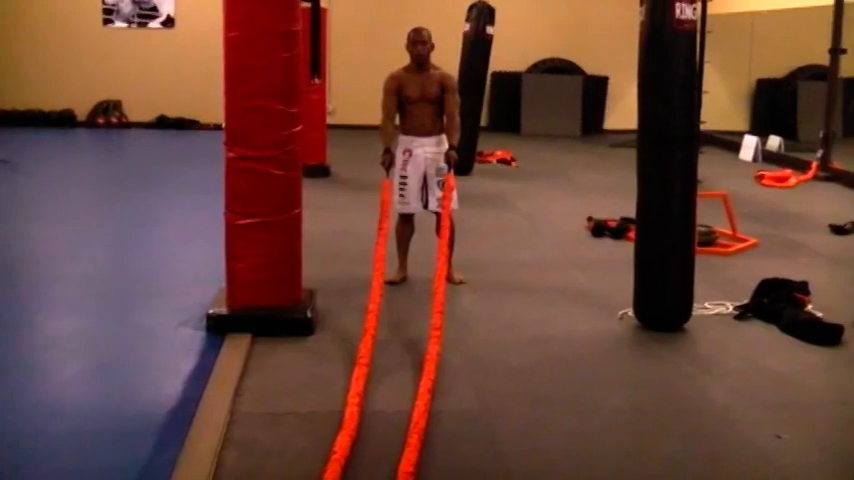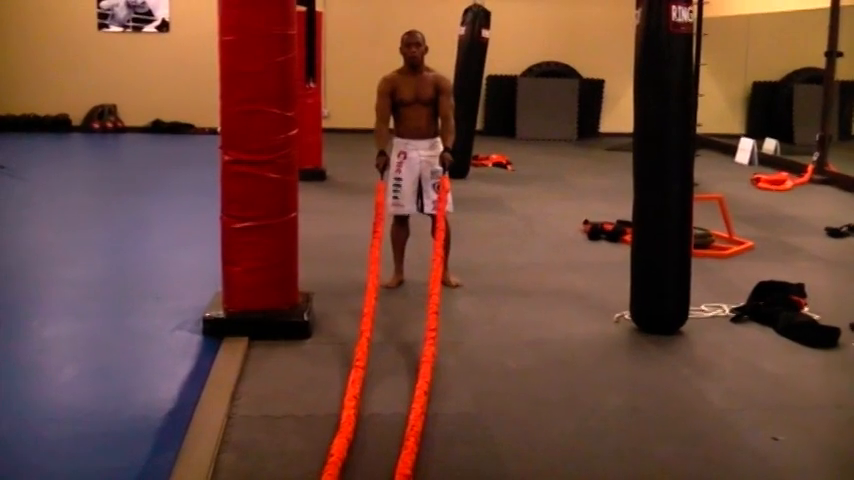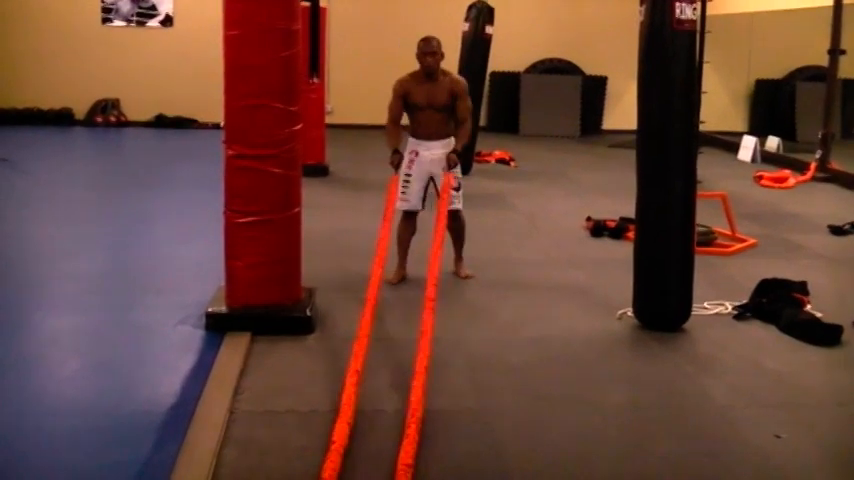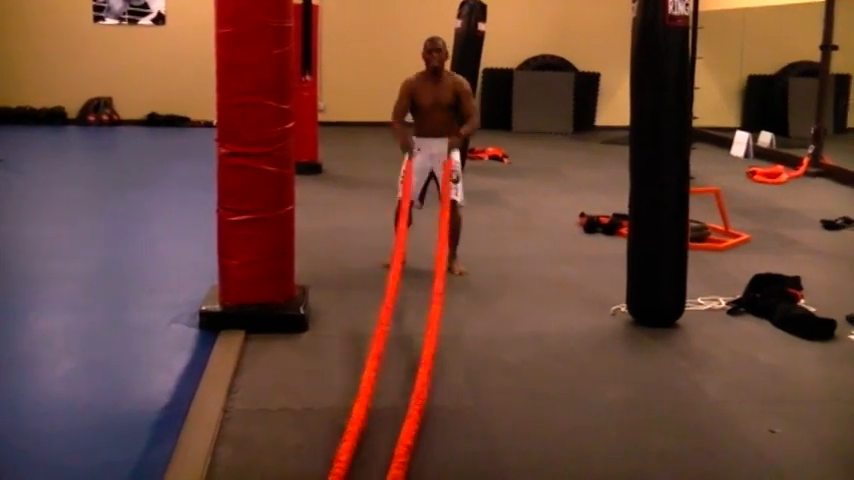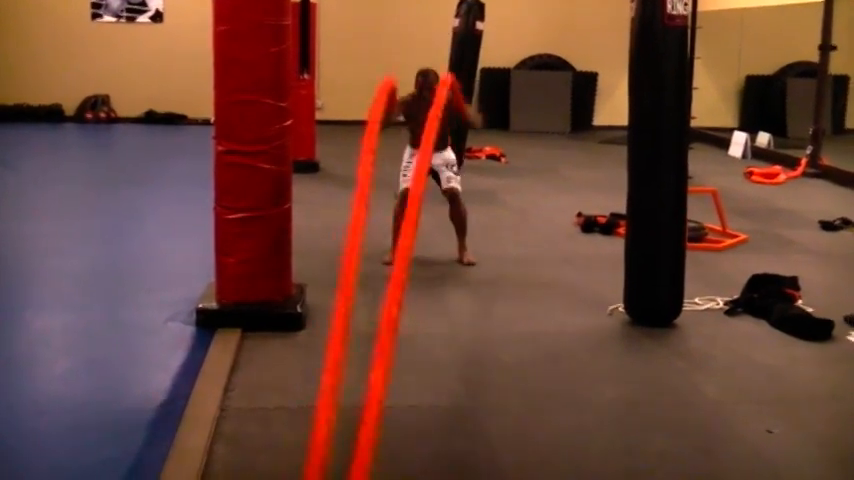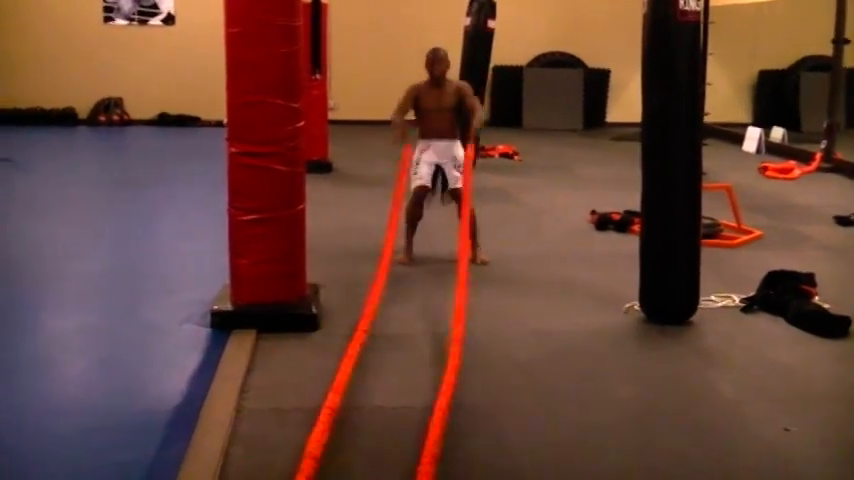
dt=0.4s
person 1, frame 1
left shoulder: (445, 79)
right shoulder: (395, 80)
left elbow: (452, 116)
right elbow: (388, 118)
left wrist: (452, 147)
right wrist: (387, 149)
left hip: (438, 146)
right hip: (408, 147)
left knee: (444, 210)
right knee: (405, 212)
left ankle: (448, 266)
right ankle: (402, 267)
person 1, frame 2
left shoulder: (440, 81)
right shoulder: (389, 82)
left elbow: (447, 118)
right elbow: (382, 121)
left wrist: (447, 148)
right wrist: (381, 151)
left hip: (432, 149)
right hip: (402, 149)
left knee: (439, 213)
right knee: (400, 214)
left ankle: (444, 270)
right ankle: (398, 271)
person 1, frame 3
left shoulder: (456, 84)
right shoulder: (404, 85)
left elbow: (465, 121)
right elbow: (393, 122)
left wrist: (456, 150)
right wrist: (395, 150)
left hip: (445, 148)
right hip: (416, 149)
left knee: (454, 210)
right knee: (408, 211)
left ankle: (458, 261)
right ankle: (401, 267)
person 1, frame 4
left shoulder: (459, 84)
right shoulder: (411, 84)
left elbow: (473, 118)
right elbow: (397, 119)
left wrist: (460, 135)
right wrist: (404, 139)
left hip: (447, 147)
right hip: (418, 146)
left knee: (452, 203)
left ankle: (452, 257)
person 1, frame 5
left shoulder: (449, 100)
right shoulder: (408, 102)
left elbow: (474, 123)
right elbow: (384, 122)
left wrist: (466, 115)
right wrist: (388, 116)
left hip: (443, 154)
right hip: (416, 153)
left knee: (454, 194)
right knee: (406, 194)
left ankle: (463, 248)
right ankle: (395, 248)
person 1, frame 6
left shoulder: (460, 88)
right shoulder: (416, 90)
left elbow: (476, 110)
right elbow: (399, 112)
left wrist: (475, 123)
right wrist: (399, 122)
left hip: (452, 148)
right hip: (426, 148)
left knee: (460, 194)
right knee: (419, 191)
left ankle: (475, 248)
right ankle: (408, 246)
